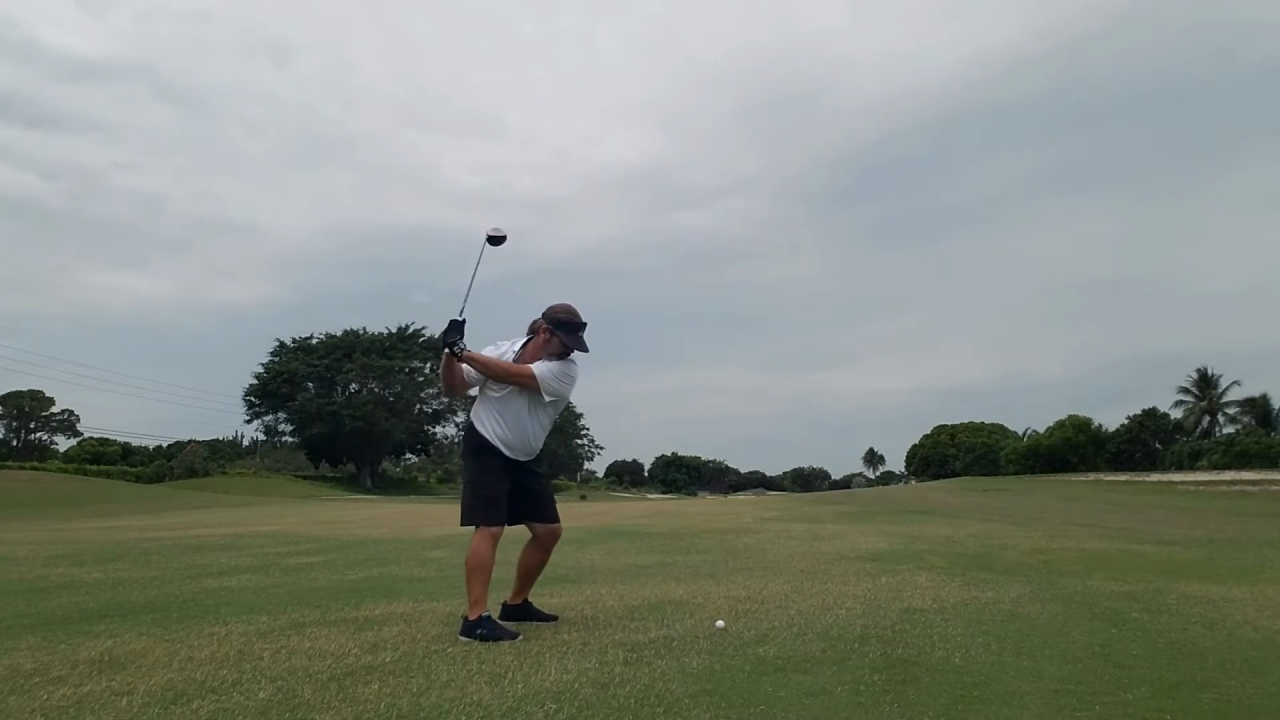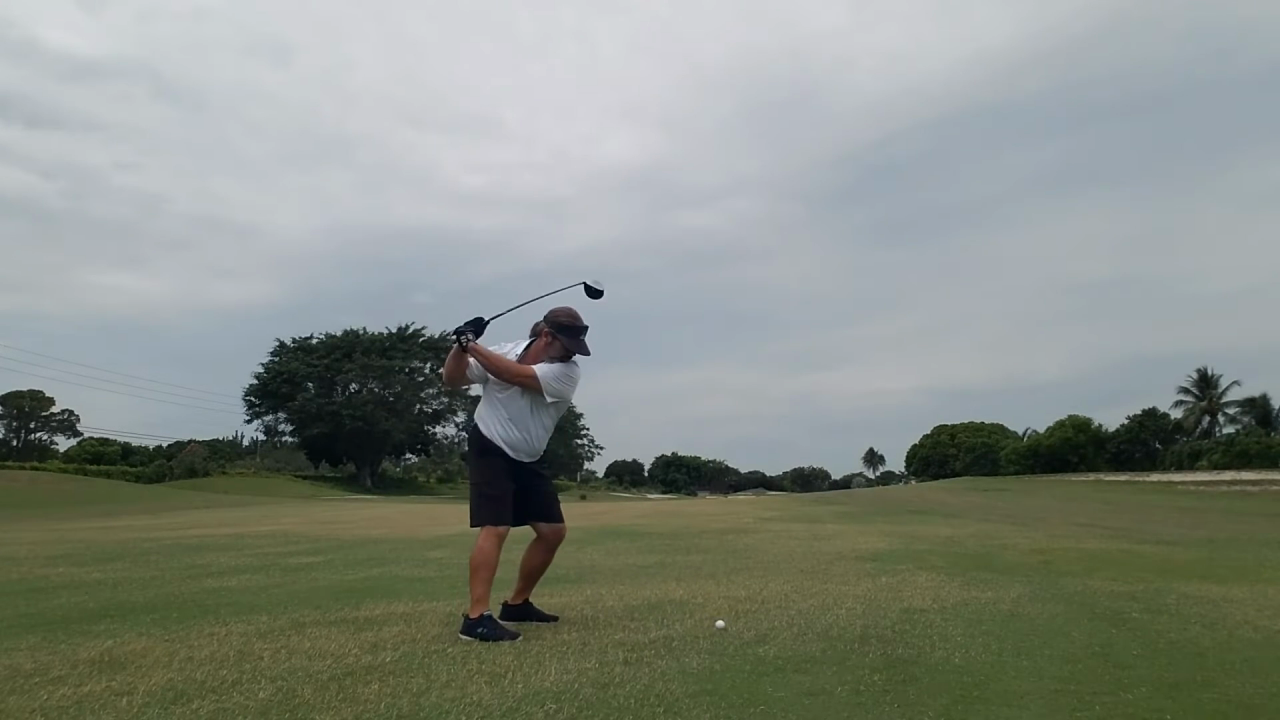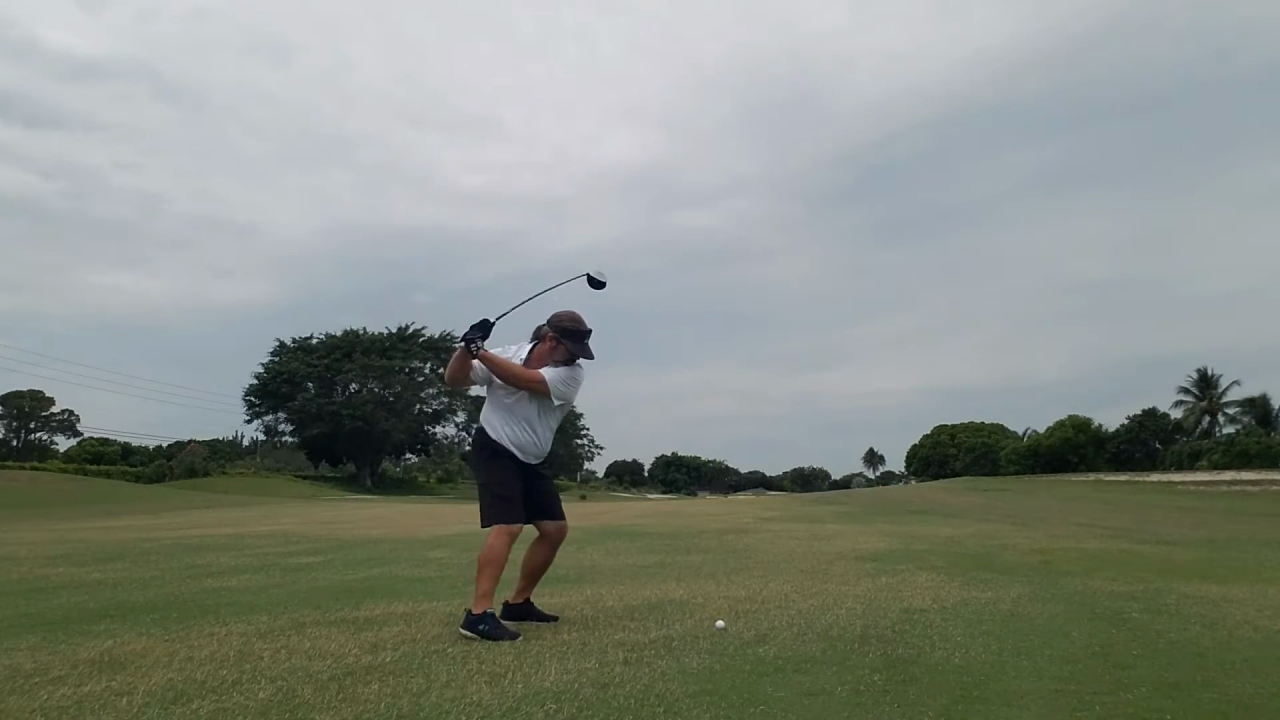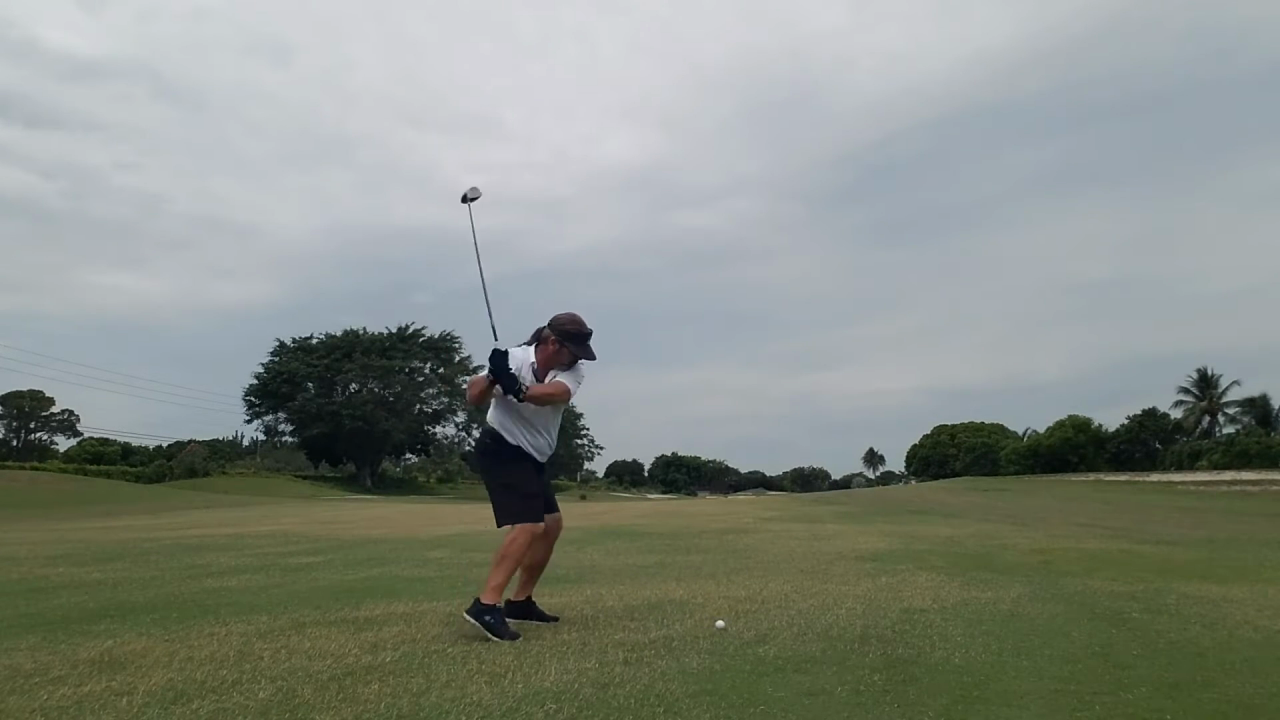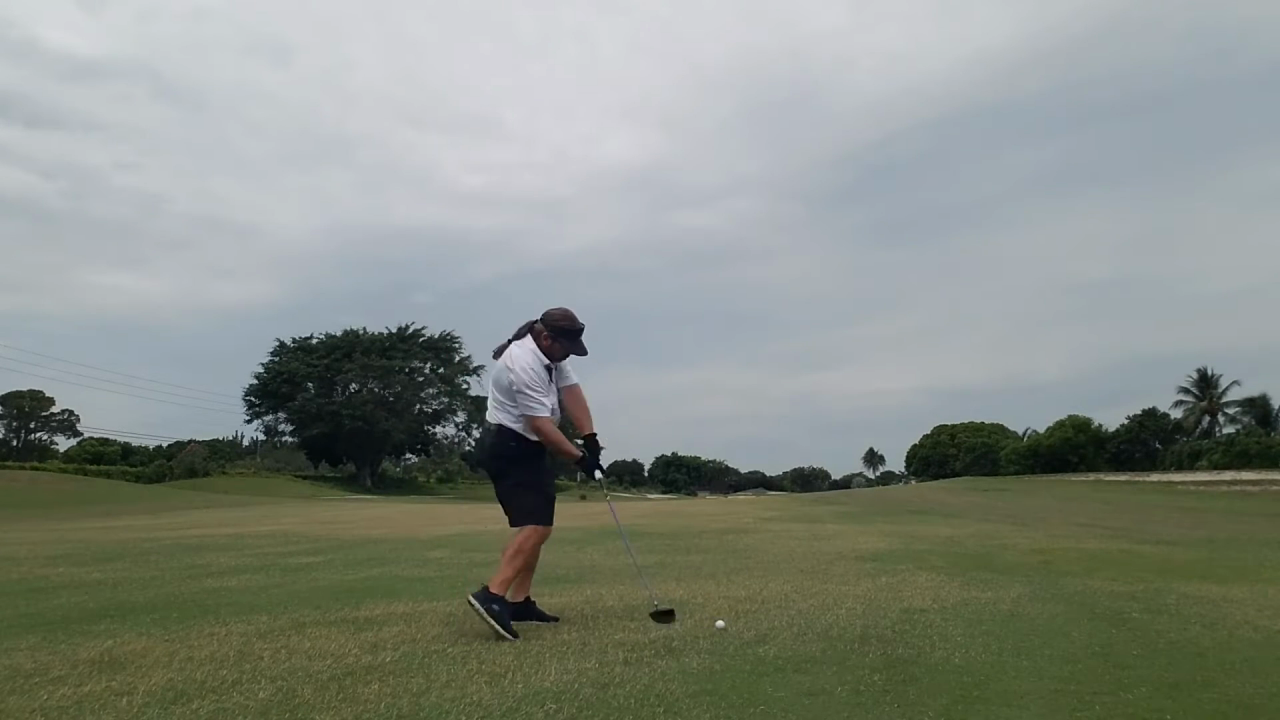
dt=0.1s
person 1, frame 1
left shoulder: (565, 370)
right shoulder: (501, 351)
left elbow: (513, 375)
right elbow: (453, 388)
left wrist: (464, 353)
right wrist: (451, 354)
left hip: (524, 460)
right hip: (484, 450)
left knee: (549, 531)
right knee: (489, 529)
left ankle: (516, 604)
right ankle: (476, 619)
person 1, frame 2
left shoulder: (568, 372)
right shoulder: (505, 352)
left elbow: (515, 375)
right elbow: (452, 379)
left wrist: (473, 347)
right wrist: (461, 345)
left hip: (527, 461)
right hip: (489, 452)
left knee: (553, 531)
right knee: (495, 528)
left ankle: (517, 604)
right ankle: (477, 617)
person 1, frame 3
left shoulder: (572, 374)
right shoulder: (509, 354)
left elbow: (524, 380)
right elbow: (454, 379)
left wrist: (481, 353)
right wrist: (467, 348)
left hip: (530, 462)
right hip: (494, 454)
left knee: (555, 529)
right knee: (506, 527)
left ankle: (518, 603)
right ankle: (479, 614)
person 1, frame 4
left shoulder: (574, 371)
right shoulder: (515, 362)
left elbow: (553, 396)
right elbow: (473, 396)
left wrist: (517, 389)
right wrist: (492, 377)
left hip: (527, 457)
right hip: (503, 452)
left knee: (551, 524)
right knee: (529, 525)
left ankle: (519, 600)
right ankle: (486, 605)
person 1, frame 5
left shoulder: (552, 358)
right shoulder: (523, 365)
left elbow: (573, 396)
right elbow: (542, 427)
left wrist: (590, 439)
right wrist: (577, 456)
left hip: (517, 449)
right hip: (513, 449)
left knee: (535, 523)
right knee: (536, 524)
left ankle: (519, 600)
right ankle: (493, 595)
